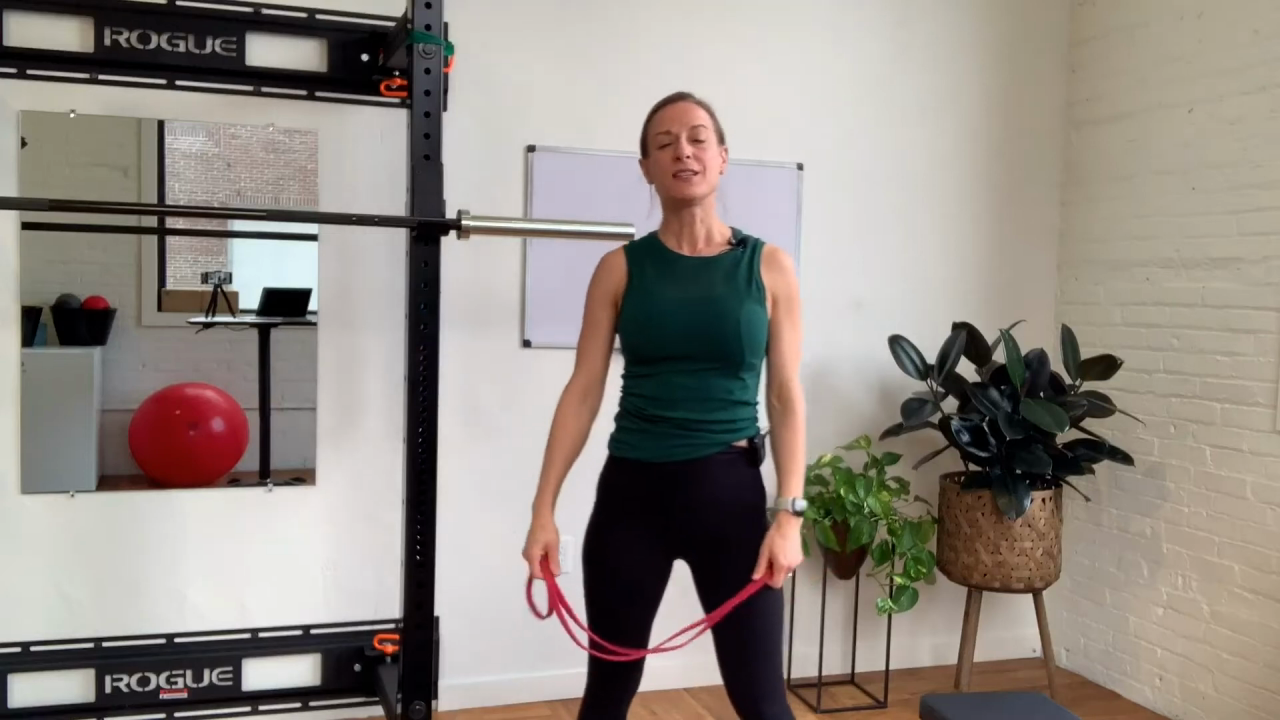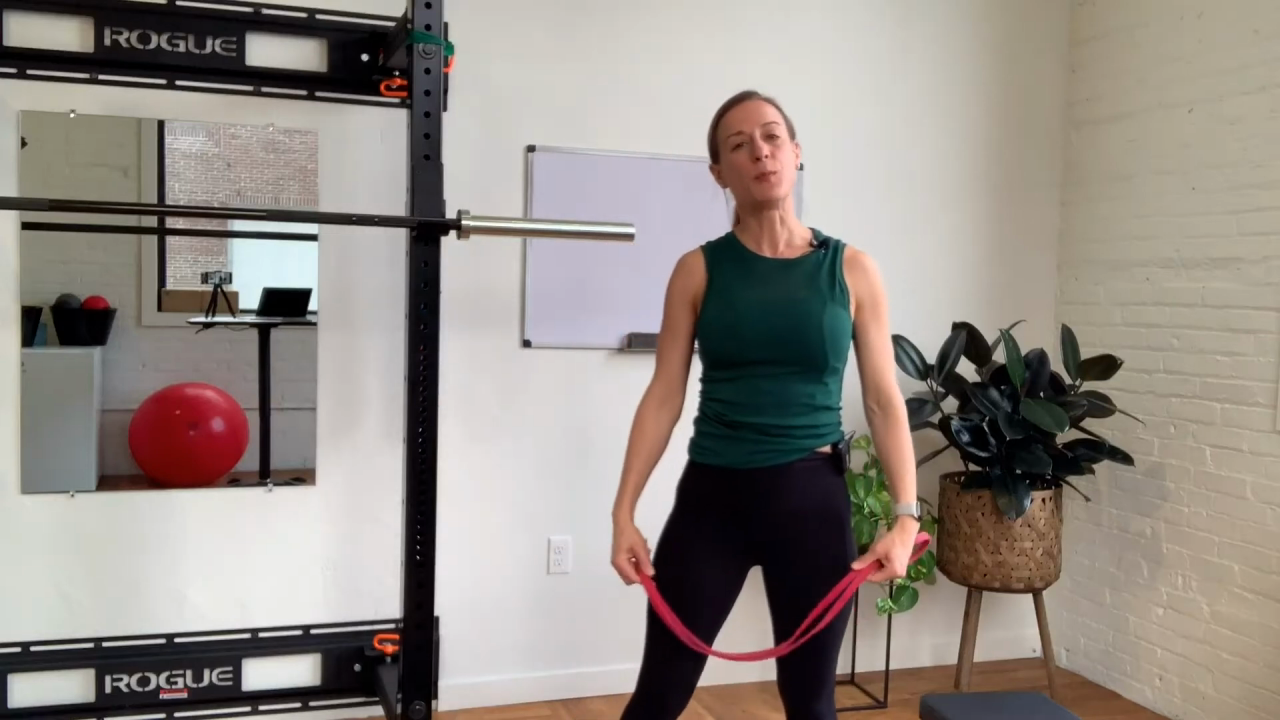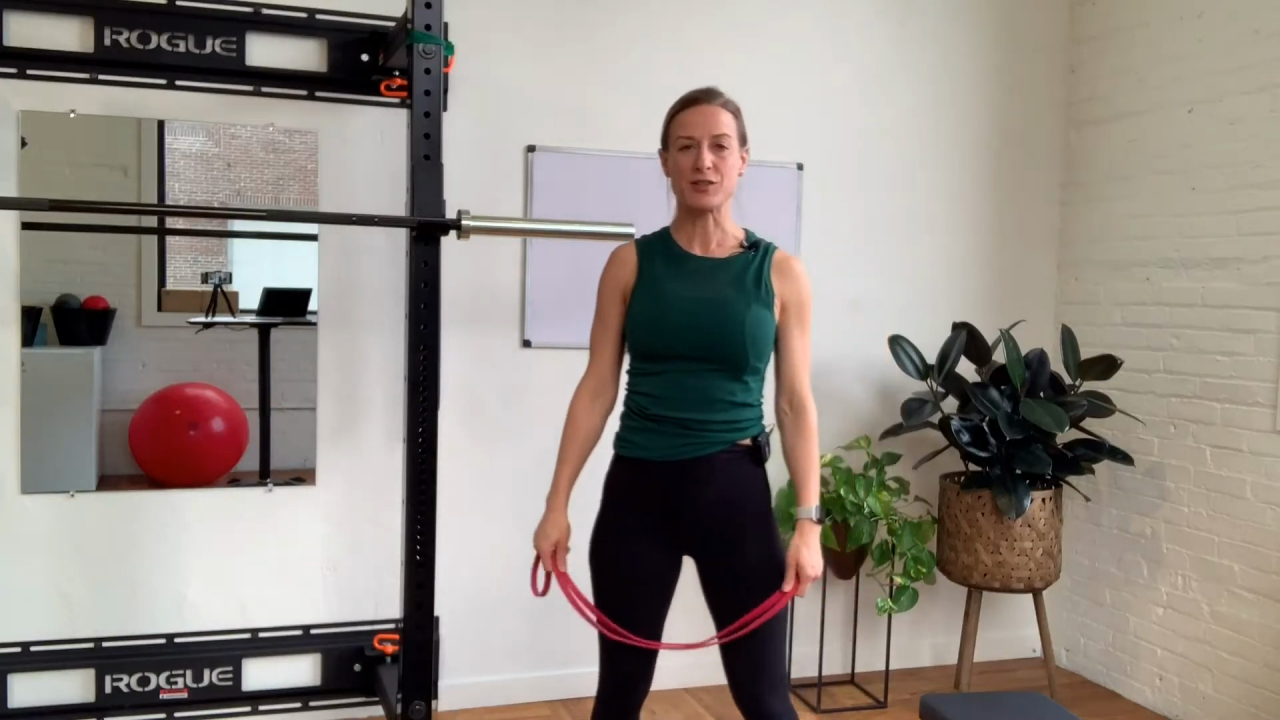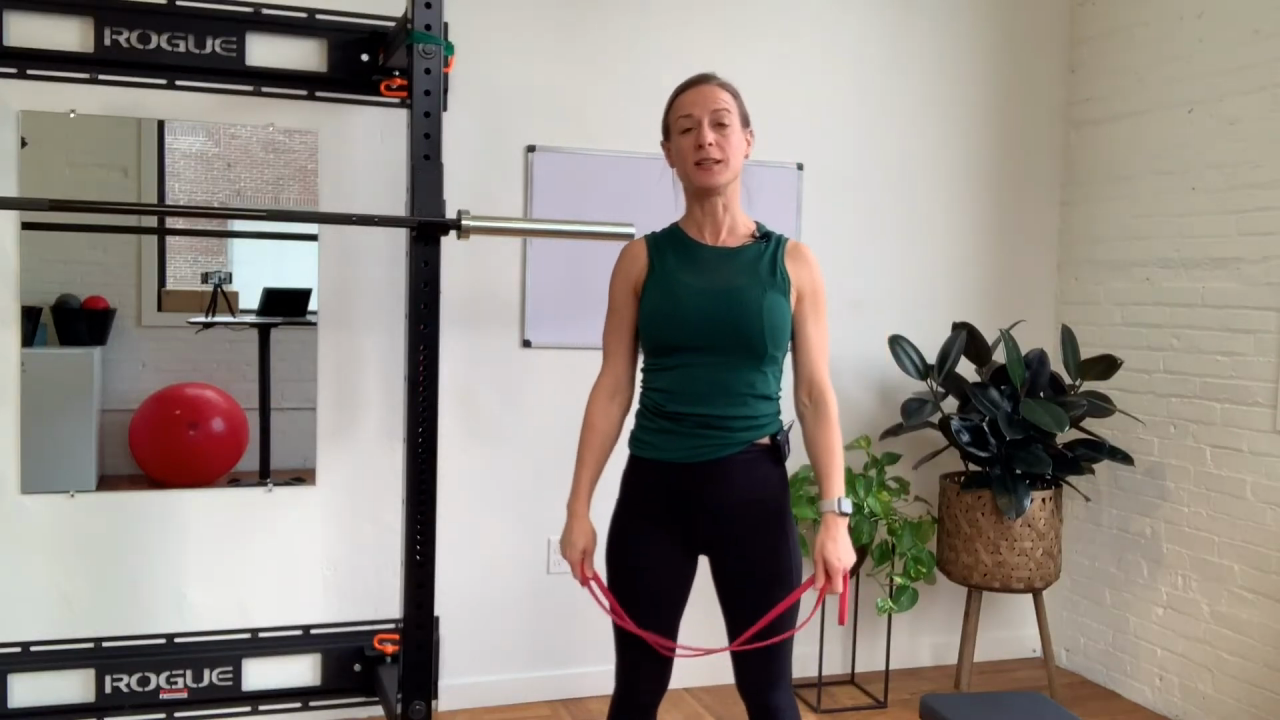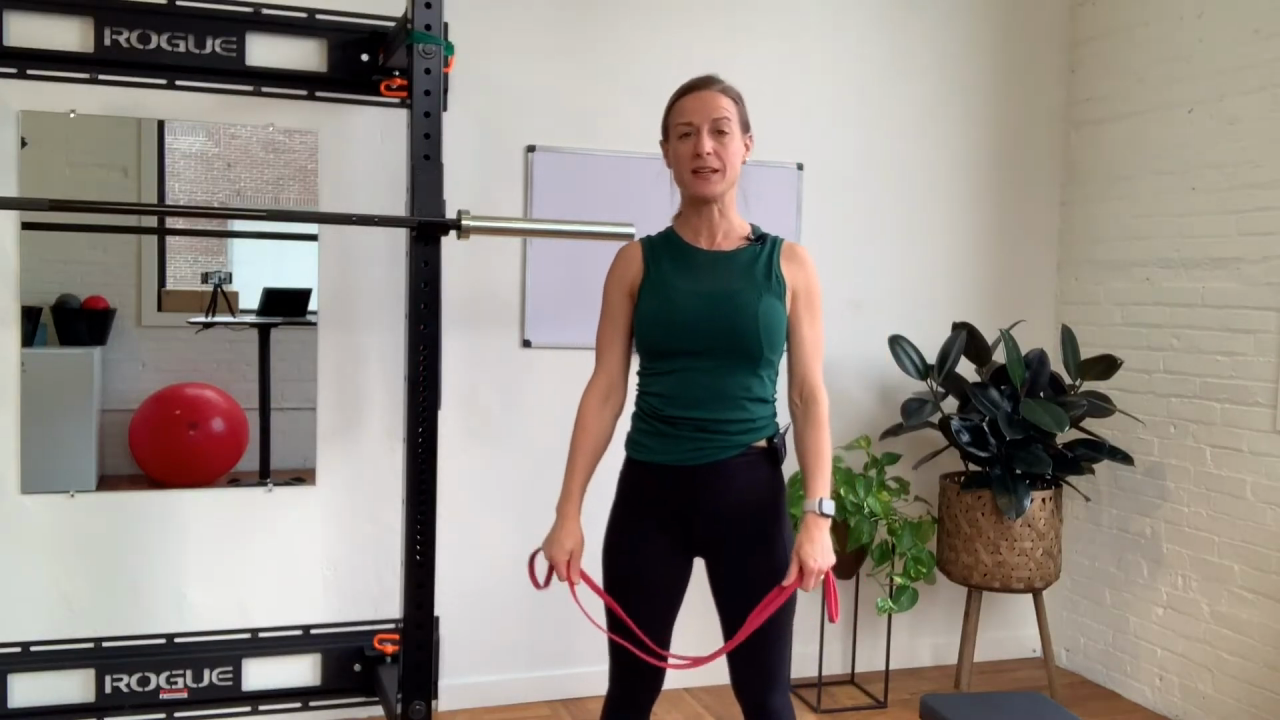
dt=0.7s
person 1, frame 1
left shoulder: (769, 266)
right shoulder: (621, 268)
left elbow: (786, 400)
right elbow: (583, 390)
left wrist: (789, 512)
right wrist: (543, 508)
left hip: (728, 490)
right hip: (632, 491)
person 1, frame 2
left shoulder: (850, 269)
right shoulder: (698, 270)
left elbow: (883, 399)
right elbow: (663, 397)
left wrist: (905, 515)
right wrist: (624, 512)
left hip: (810, 498)
right hip: (710, 497)
person 1, frame 3
left shoulder: (779, 272)
right shoulder: (631, 263)
left elbow: (795, 403)
right elbow: (597, 388)
left wrist: (808, 523)
right wrist: (557, 503)
left hip: (732, 488)
right hip: (637, 490)
person 1, frame 4
left shoulder: (791, 261)
right shoulder: (642, 259)
left elbow: (815, 394)
right elbow: (612, 388)
left wrist: (834, 515)
right wrist: (578, 506)
left hip: (751, 489)
right hip: (653, 489)
person 1, frame 5
left shoulder: (788, 264)
right shoulder: (637, 262)
left elbow: (808, 397)
right elbow: (605, 389)
left wrist: (817, 516)
right wrist: (568, 512)
left hip: (748, 491)
right hip: (650, 492)
